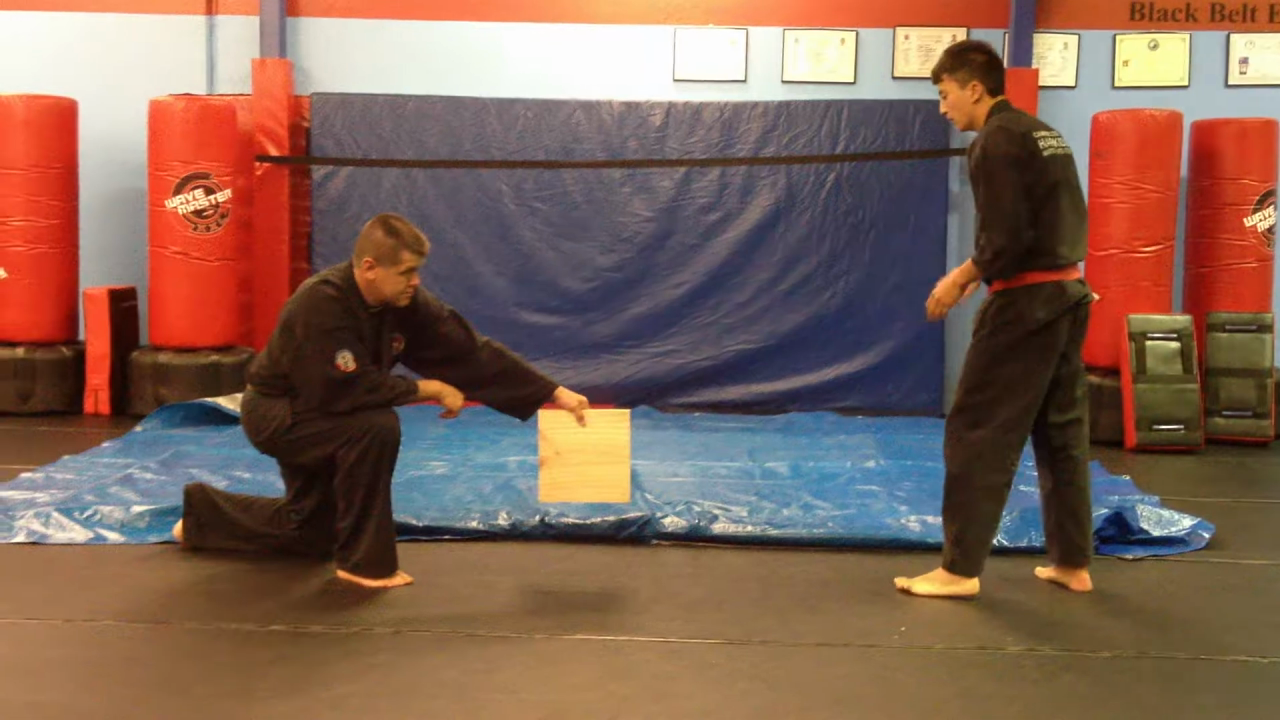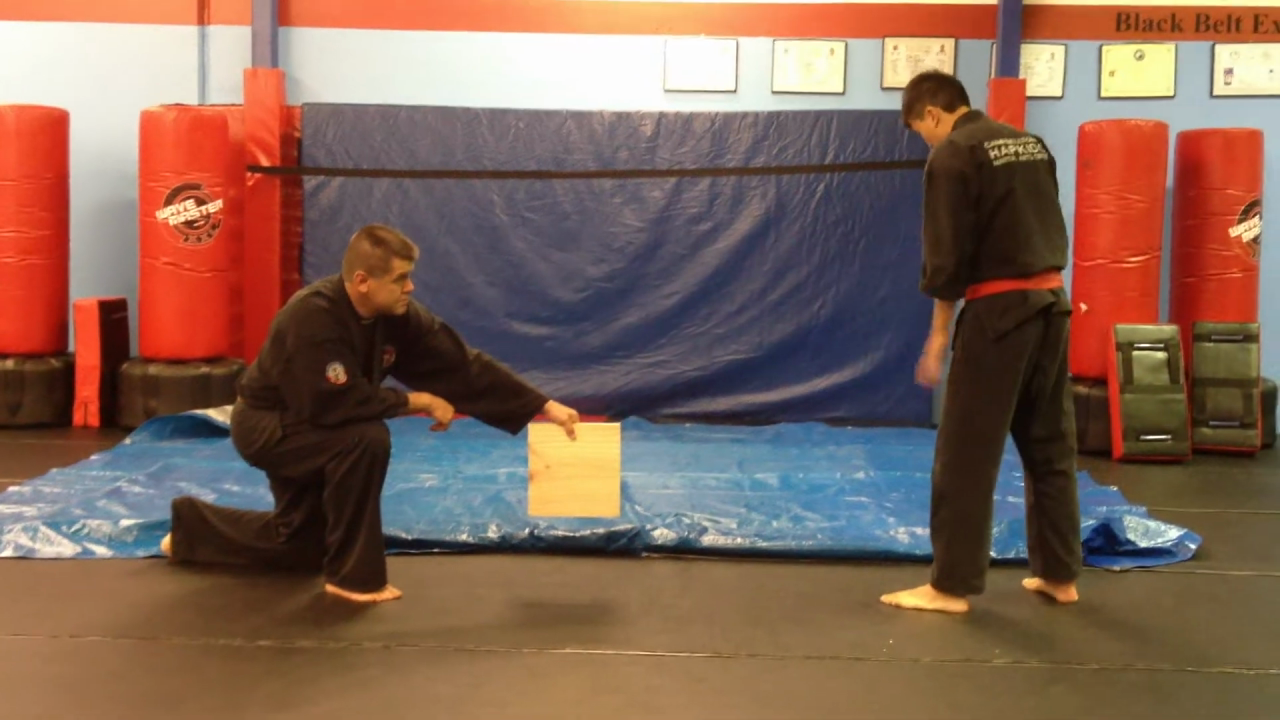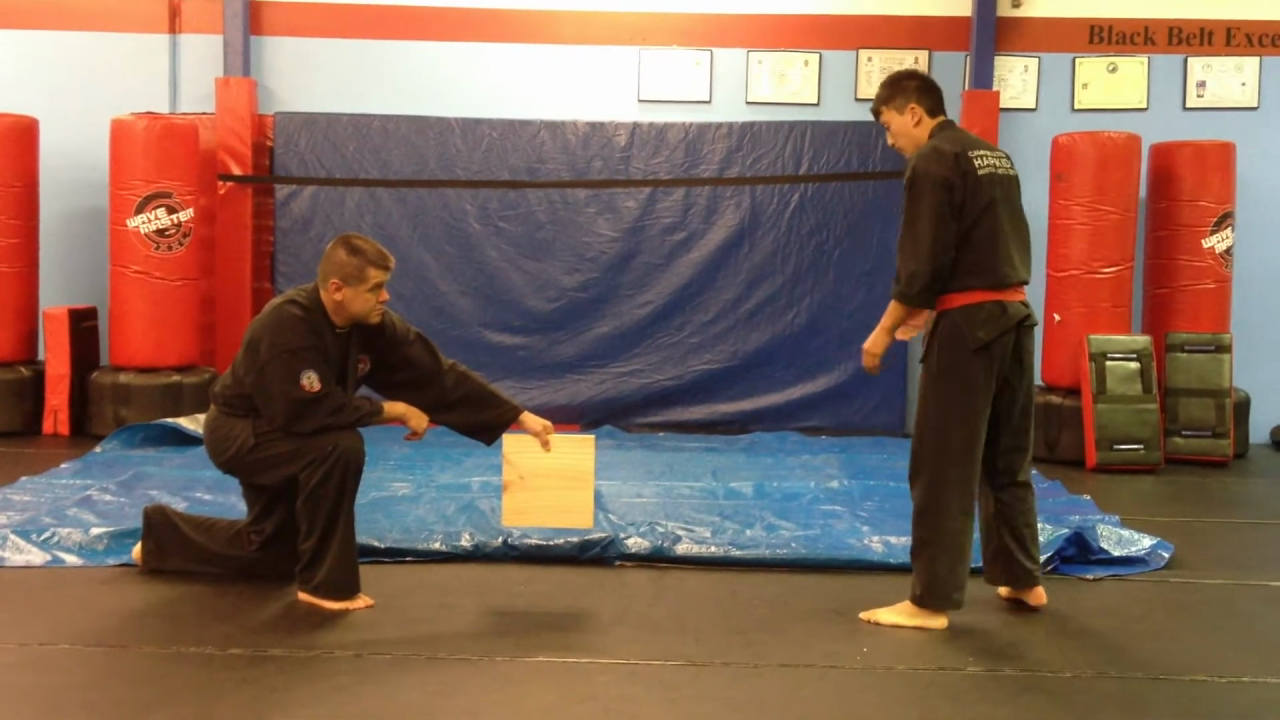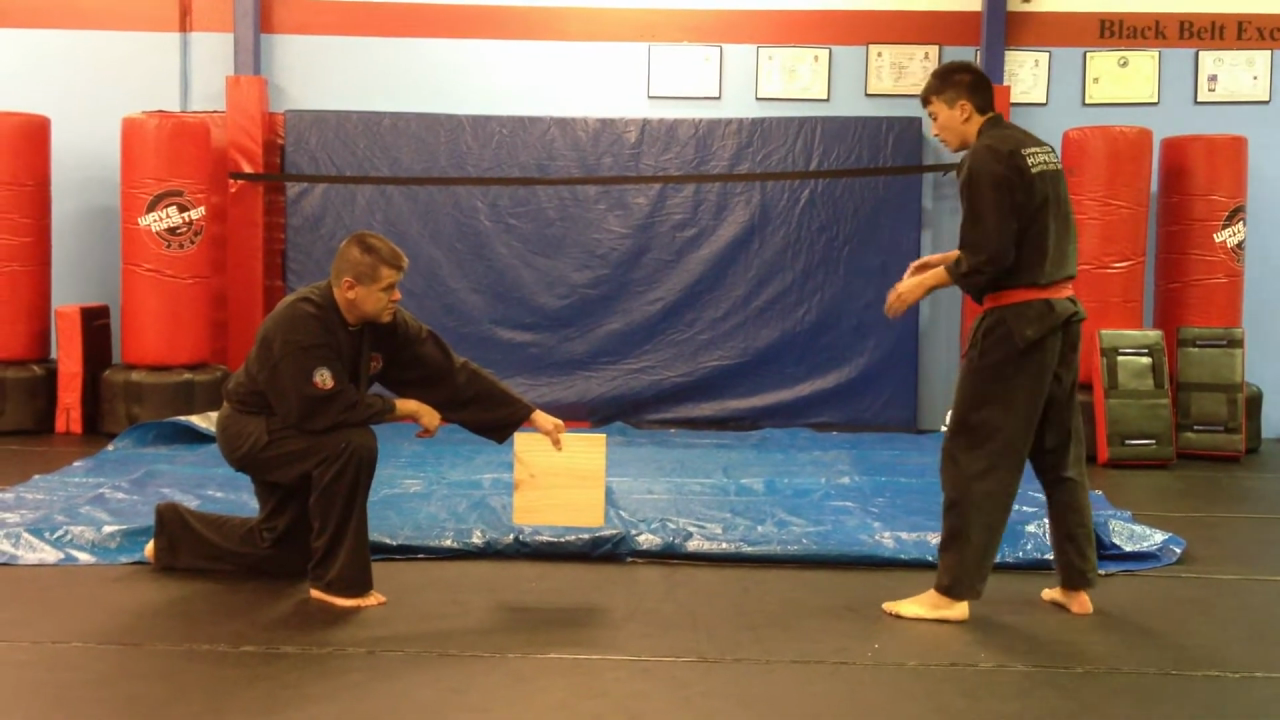
dt=0.7s
person 1, frame 1
left shoulder: (995, 143)
right shoulder: (1043, 133)
left elbow: (1005, 241)
left wrist: (958, 280)
right wrist: (974, 274)
left hip: (1027, 301)
right hip: (1066, 293)
left knee: (978, 430)
right knee: (1062, 434)
left ankle: (960, 567)
right ankle: (1072, 562)
person 1, frame 2
left shoulder: (952, 156)
right shoulder: (1031, 144)
left elbow: (947, 254)
right elbow: (1050, 231)
left wrist: (939, 333)
left hip: (999, 309)
right hip: (1050, 302)
left knee: (965, 450)
right knee: (1050, 444)
left ankle: (952, 584)
right ankle: (1059, 573)
person 1, frame 3
left shoulder: (932, 163)
right shoulder: (993, 156)
left elbow: (923, 260)
left wrist: (883, 330)
right wrist: (926, 309)
left hip: (970, 324)
right hip: (1013, 316)
left knee: (941, 465)
right knee: (1007, 459)
left ankle: (931, 601)
right ankle: (1022, 577)
person 1, frame 4
left shoulder: (986, 159)
right shoulder: (1035, 148)
left elbow: (990, 258)
left wrist: (927, 281)
right wrist: (949, 258)
left hip: (1017, 320)
right hip: (1058, 312)
left knee: (975, 453)
right knee: (1060, 454)
left ankle: (953, 591)
right ankle: (1075, 585)
person 2, frame 1
left shoulder: (404, 302)
right shoulder: (321, 304)
left elbow: (470, 351)
right elbow: (349, 389)
left wrist: (553, 392)
right wrist: (429, 389)
left hip: (317, 411)
right hip: (276, 412)
left knee: (312, 532)
right knee: (376, 427)
left ankle: (202, 513)
right ankle: (363, 560)
person 2, frame 2
left shoulder: (396, 314)
right shoulder: (313, 317)
left elbow: (461, 364)
right elbow: (339, 402)
left wrist: (543, 405)
right wrist: (419, 401)
left hip: (306, 424)
right hip: (266, 424)
left knee: (302, 547)
right knee: (366, 440)
left ankle: (191, 526)
right ankle: (352, 574)
person 2, frame 3
left shoulder: (372, 324)
right shoulder: (288, 324)
left elbow: (437, 374)
right elbow: (312, 411)
left wrist: (518, 416)
right wrist: (394, 410)
left hip: (281, 434)
right hip: (240, 432)
left knee: (274, 553)
right knee: (340, 447)
left ankle: (160, 536)
right ankle: (324, 583)
person 2, frame 4
left shoulder: (384, 322)
right shoulder: (300, 323)
left elbow: (449, 373)
right elbow: (326, 409)
left wrist: (530, 415)
right wrist: (406, 407)
left hip: (293, 429)
right hip: (252, 429)
left knee: (287, 551)
right knee: (353, 445)
left ankle: (173, 533)
right ankle: (336, 579)
